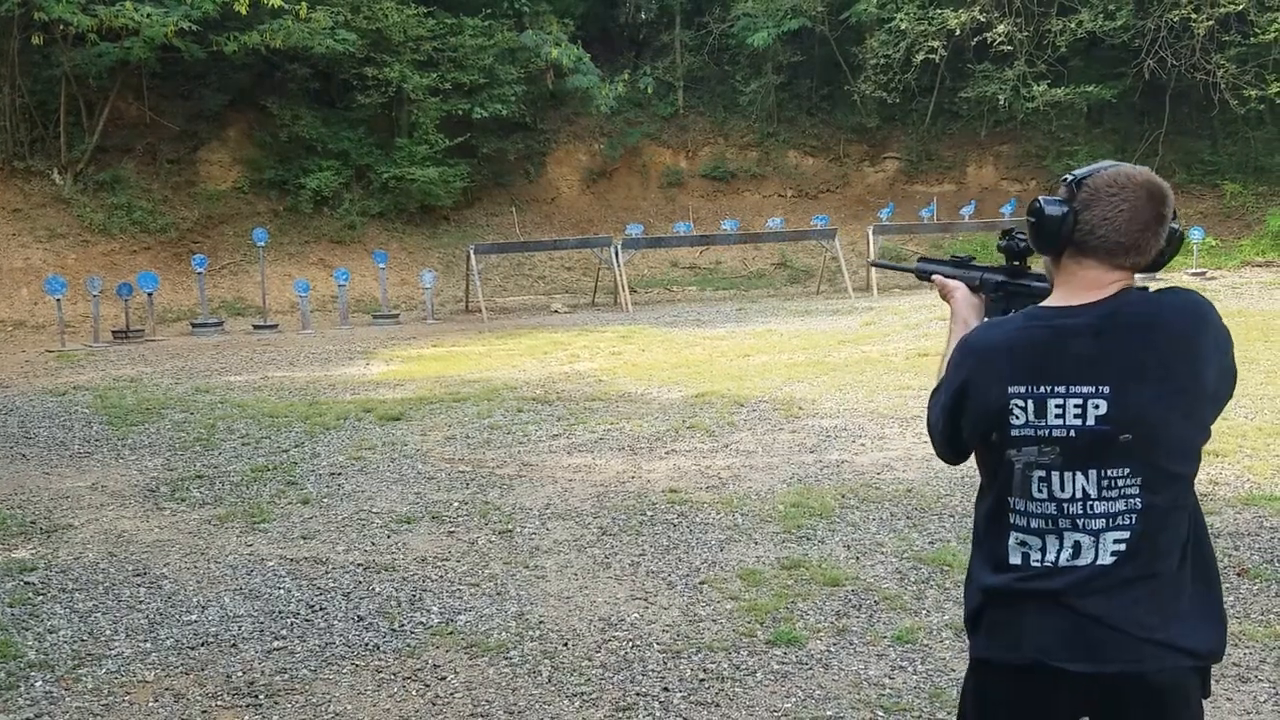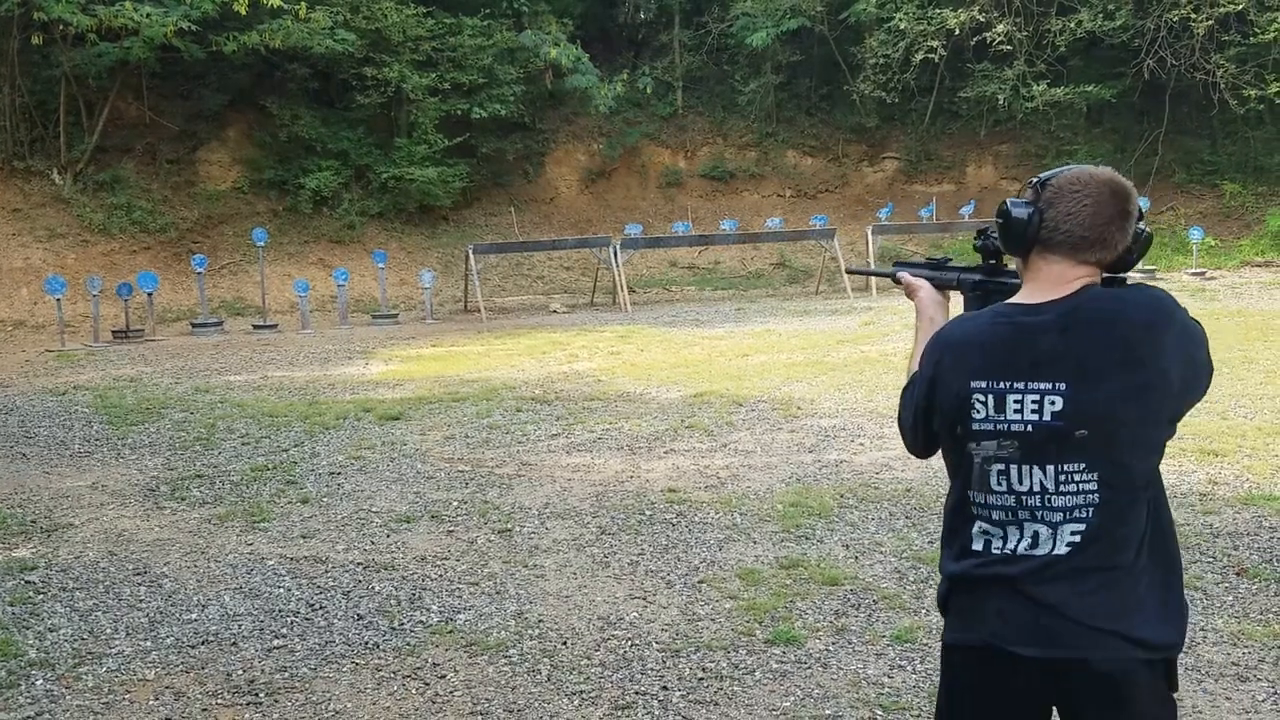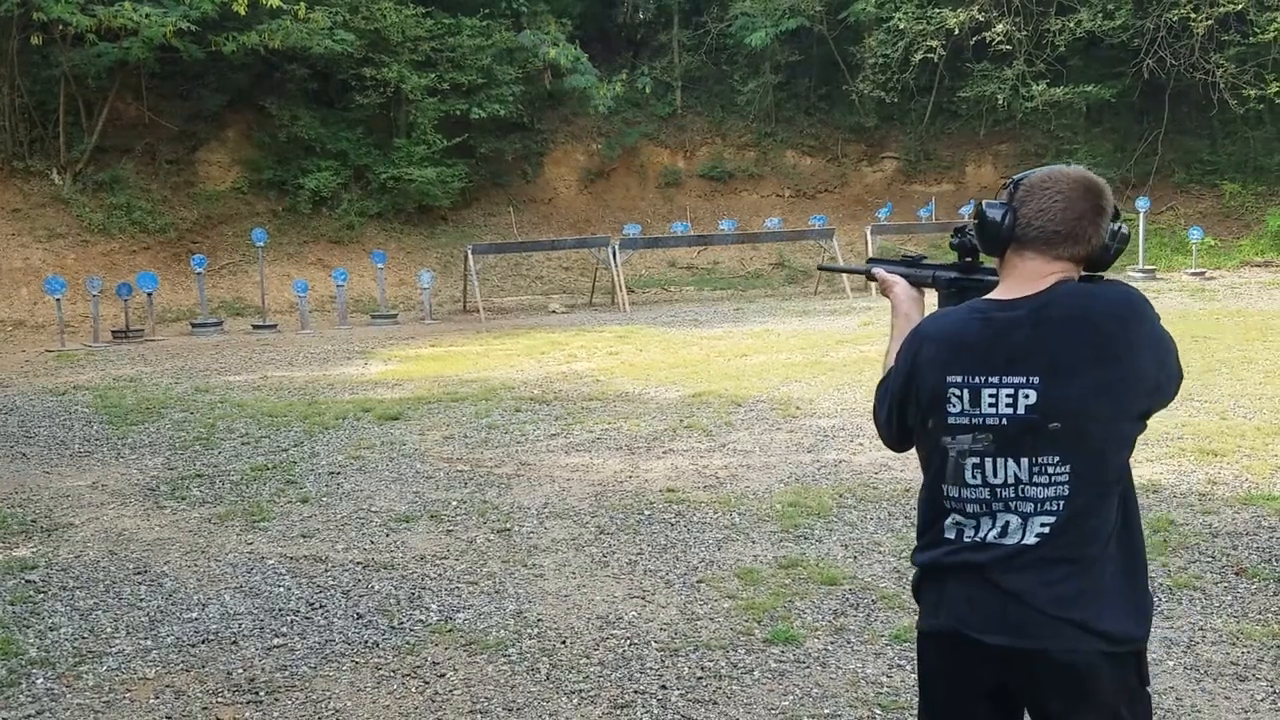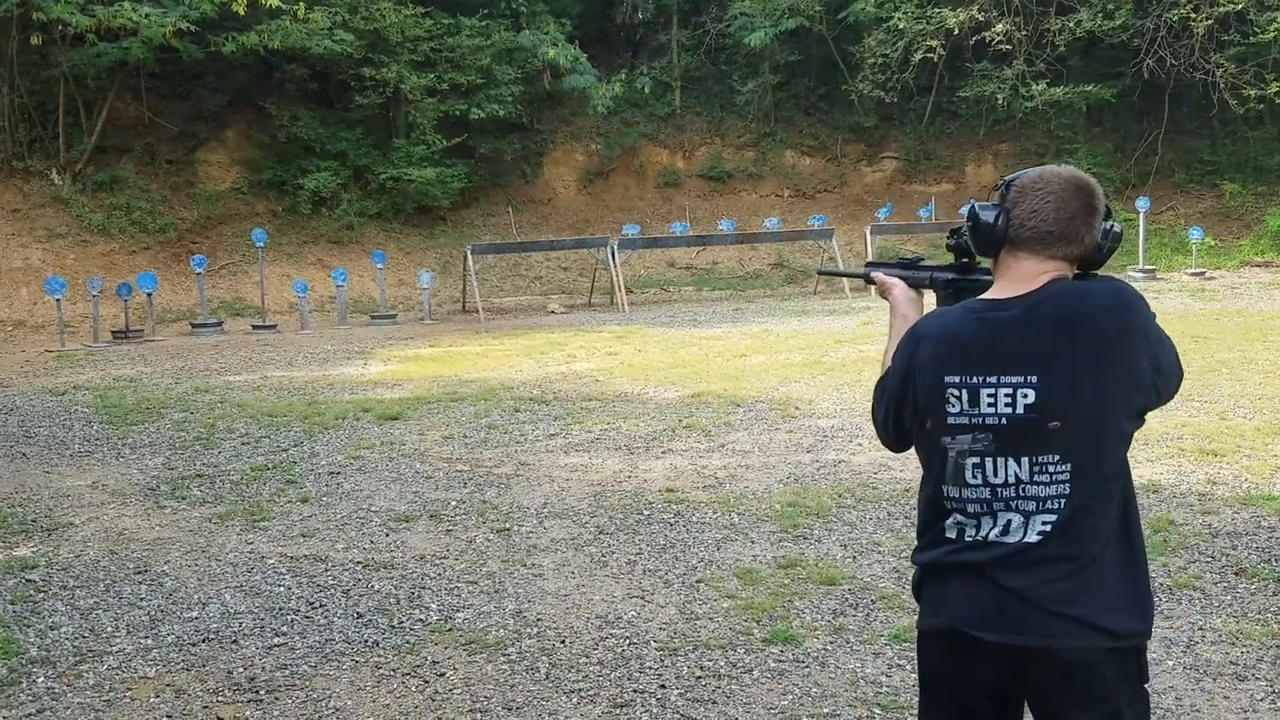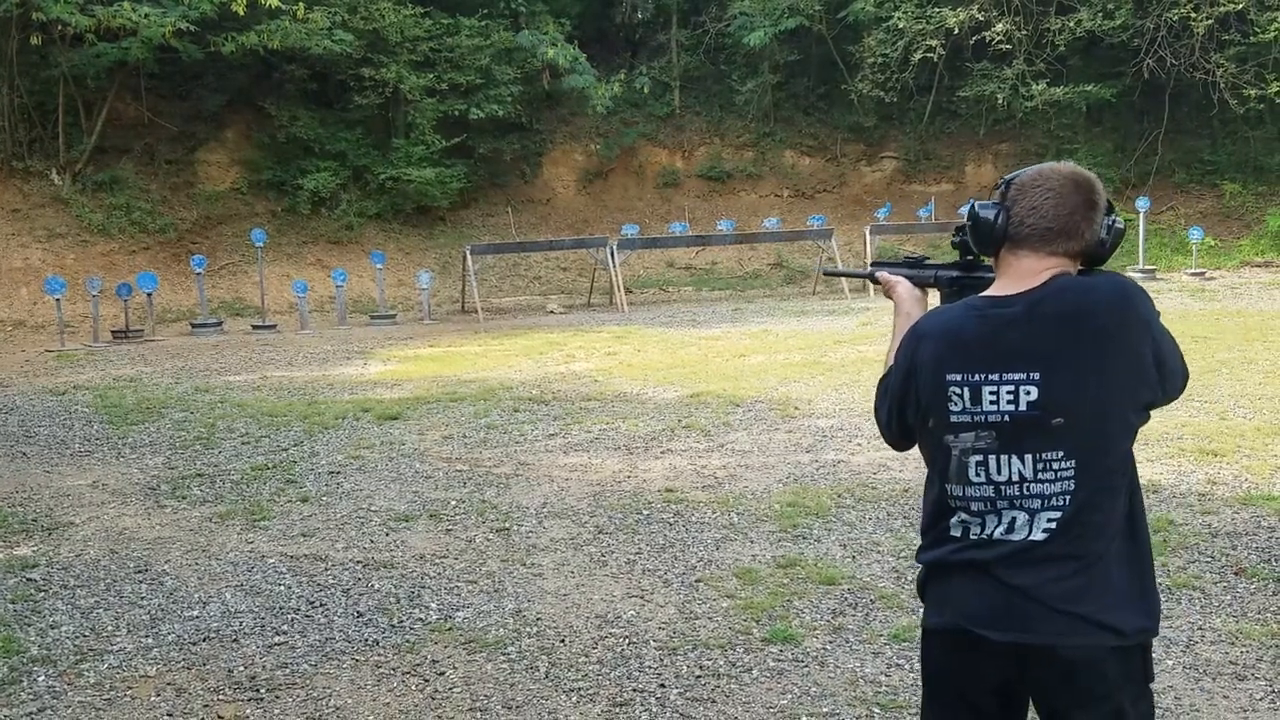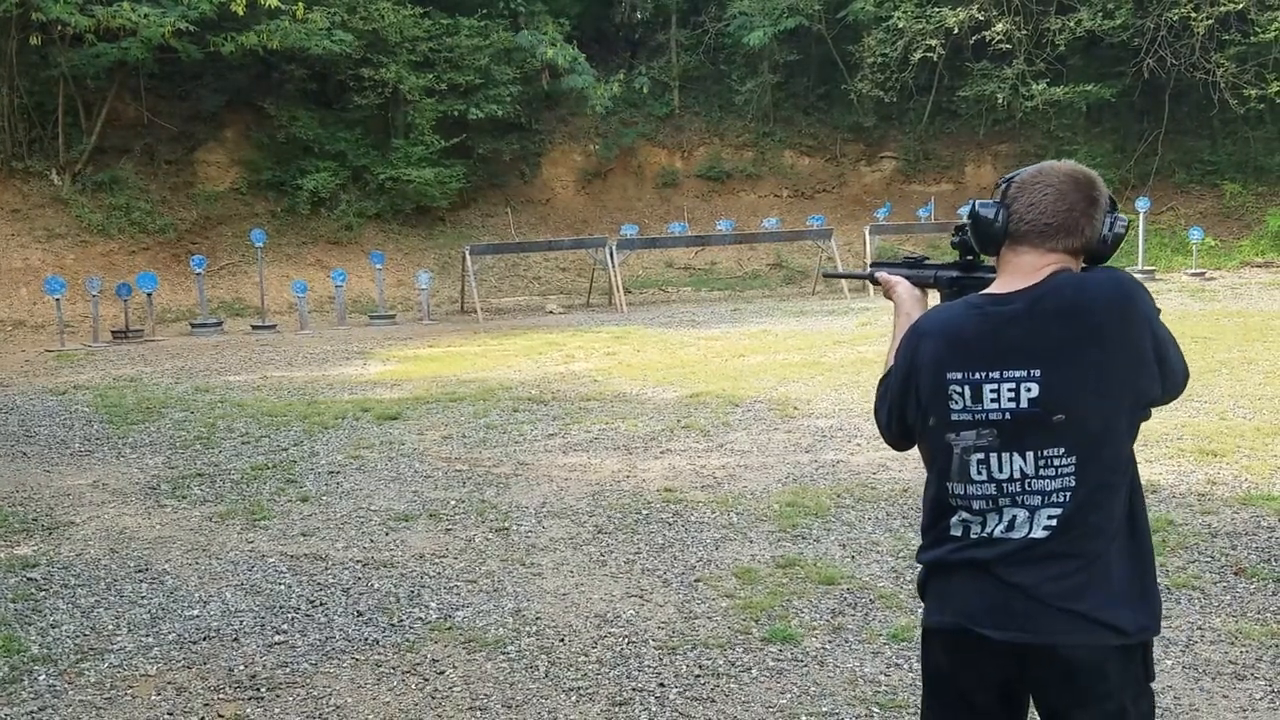
dt=0.3s
person 1, frame 1
left shoulder: (988, 349)
right shoulder: (1187, 327)
left elbow: (950, 440)
left wrist: (964, 313)
left hip: (1019, 642)
right hip: (1153, 645)
person 1, frame 2
left shoulder: (958, 342)
right shoulder: (1148, 323)
left elbow: (919, 434)
right elbow: (1192, 373)
left hip: (986, 632)
right hip: (1116, 638)
person 1, frame 3
left shoulder: (936, 336)
right shoulder: (1119, 318)
left elbow: (894, 428)
right elbow: (1161, 381)
left hip: (958, 623)
right hip: (1084, 631)
person 1, frame 4
left shoulder: (932, 335)
right shoulder: (1112, 313)
left elbow: (892, 428)
right elbow: (1163, 381)
left hip: (959, 621)
right hip: (1085, 624)
person 1, frame 5
left shoulder: (934, 333)
right shoulder: (1115, 308)
left elbow: (896, 426)
right elbow: (1168, 380)
left hip: (963, 619)
right hip: (1090, 622)
person 1, frame 6
left shoulder: (935, 331)
right shoulder: (1115, 304)
left elbow: (895, 426)
right elbow: (1168, 380)
left hip: (963, 618)
right hip: (1091, 620)
